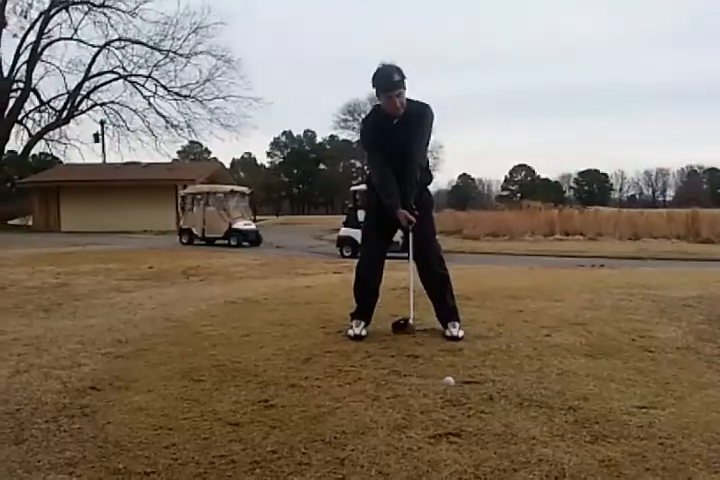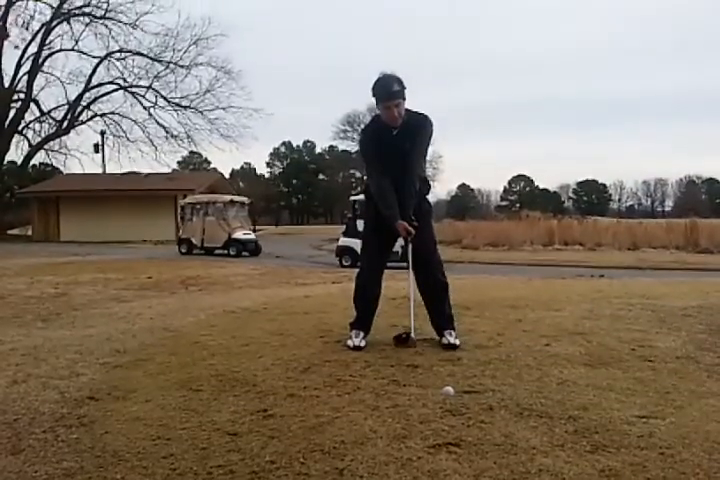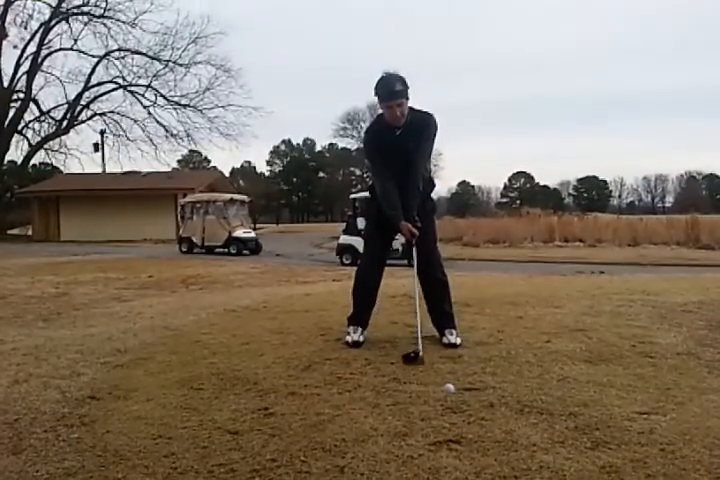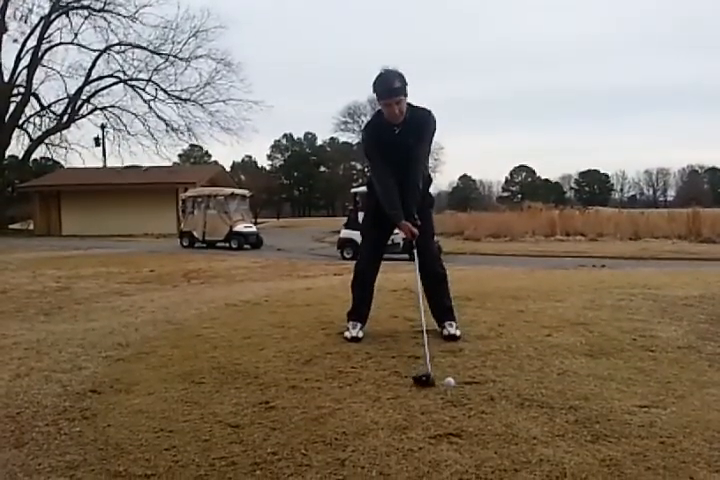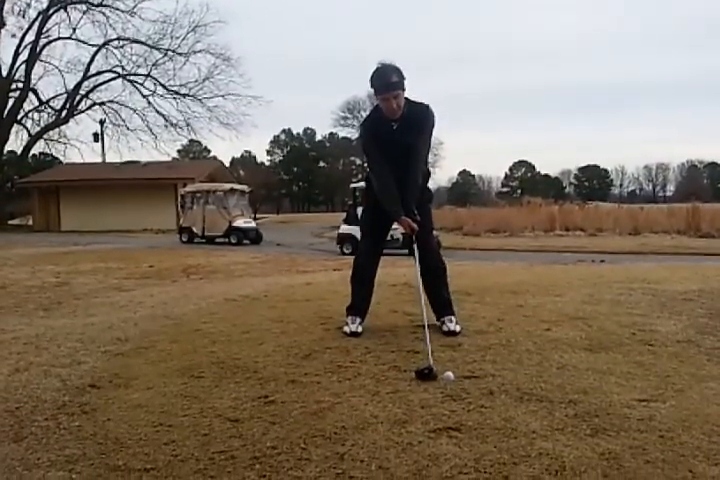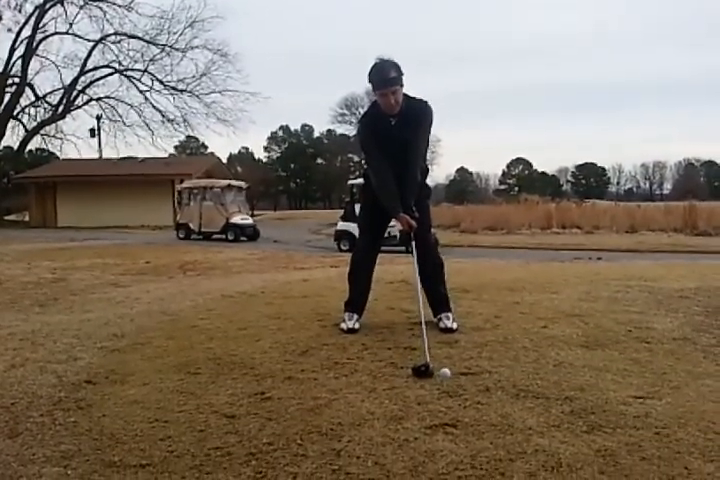
dt=0.7s
person 1, frame 1
left shoulder: (422, 113)
right shoulder: (370, 124)
left elbow: (415, 160)
right elbow: (379, 169)
left wrist: (407, 203)
right wrist: (395, 208)
left hip: (416, 192)
right hip: (381, 196)
left knee: (429, 254)
right knee: (370, 255)
left ankle: (450, 318)
right ankle: (360, 317)
person 1, frame 2
left shoulder: (421, 124)
right shoulder: (370, 134)
left elbow: (414, 171)
right elbow: (378, 179)
left wrist: (407, 213)
right wrist: (395, 219)
left hip: (415, 202)
right hip: (380, 205)
left knee: (429, 263)
right knee: (370, 265)
left ankle: (445, 327)
right ankle: (360, 327)
person 1, frame 3
left shoulder: (425, 123)
right shoulder: (373, 133)
left elbow: (417, 171)
right elbow: (383, 179)
left wrist: (411, 214)
right wrist: (398, 220)
left hip: (419, 200)
right hip: (383, 202)
left knee: (430, 261)
right knee: (371, 261)
left ankle: (446, 326)
right ankle: (357, 323)
person 1, frame 4
left shoulder: (424, 120)
right shoulder: (372, 131)
left elbow: (417, 168)
right elbow: (382, 178)
left wrist: (410, 213)
right wrist: (398, 219)
left hip: (417, 195)
right hip: (381, 198)
left knee: (429, 255)
right knee: (368, 255)
left ankle: (446, 318)
right ankle: (356, 319)
person 1, frame 5
left shoulder: (423, 115)
right shoulder: (369, 126)
left elbow: (417, 164)
right elbow: (380, 174)
left wrist: (409, 208)
right wrist: (398, 215)
left hip: (415, 190)
right hip: (380, 193)
left knee: (428, 249)
right knee: (368, 250)
left ankle: (445, 313)
right ankle: (355, 314)
person 1, frame 6
left shoulder: (421, 111)
right shoulder: (368, 122)
left elbow: (416, 161)
right elbow: (378, 171)
left wrist: (408, 205)
right wrist: (396, 211)
left hip: (414, 187)
right hip: (378, 189)
left knee: (426, 245)
right knee: (366, 246)
left ankle: (442, 310)
right ankle: (352, 311)
